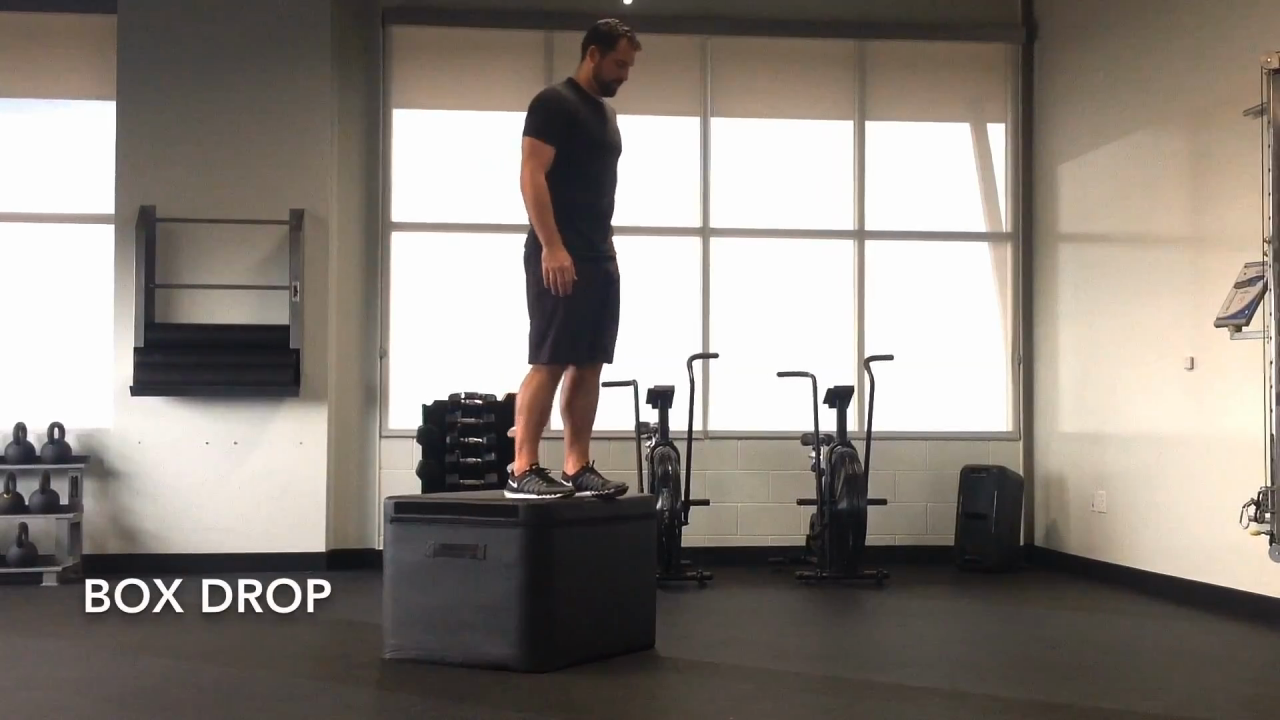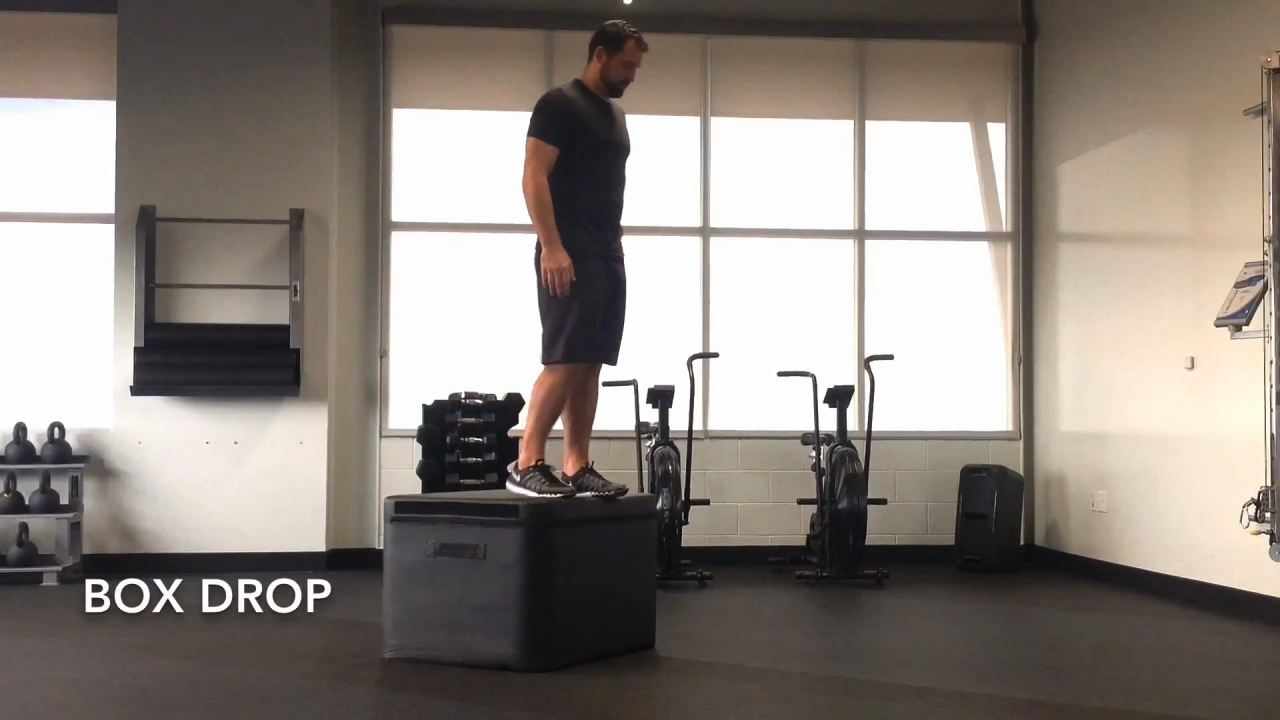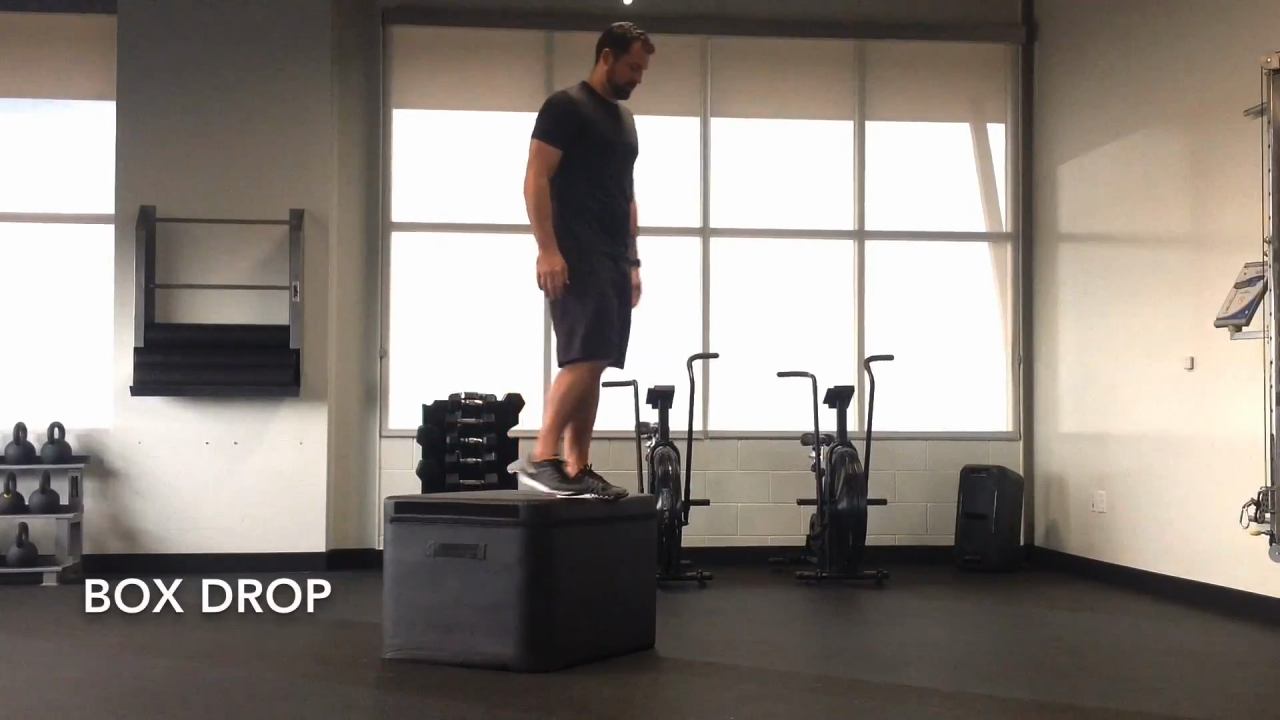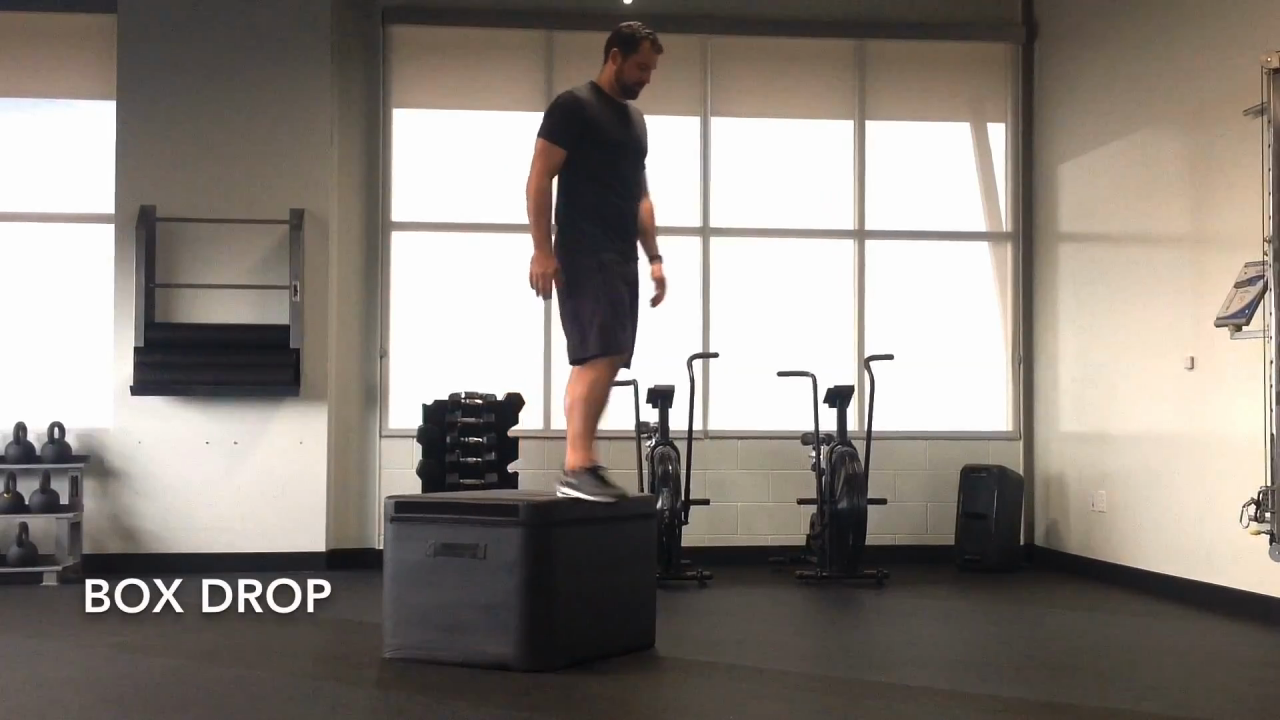
dt=0.1s
person 1, frame 1
left shoulder: (606, 112)
right shoulder: (554, 103)
right elbow: (532, 177)
left wrist: (604, 251)
right wrist: (552, 247)
left hip: (599, 257)
right hip: (560, 256)
left knee: (588, 365)
right knee: (551, 361)
left ankle: (577, 469)
right ankle: (522, 470)
person 1, frame 2
left shoulder: (615, 114)
right shoulder: (560, 104)
right elbow: (535, 178)
left wrist: (613, 252)
right wrist: (552, 248)
left hip: (607, 257)
right hip: (567, 256)
left knee: (590, 366)
right knee: (566, 361)
left ankle: (577, 469)
right ankle: (527, 465)
person 1, frame 3
left shoulder: (624, 119)
right shoulder: (566, 107)
right elbow: (537, 181)
left wrist: (633, 262)
right wrist: (548, 250)
left hip: (613, 258)
right hip: (576, 256)
left knee: (589, 364)
right knee: (586, 359)
left ankle: (575, 469)
right ankle: (540, 458)
person 1, frame 4
left shoulder: (634, 118)
right shoulder: (573, 106)
right elbow: (539, 180)
left wrist: (654, 257)
right wrist: (543, 251)
left hip: (621, 256)
right hip: (583, 254)
left knee: (597, 362)
right knee: (603, 356)
left ankle: (582, 468)
right ankle: (578, 464)
